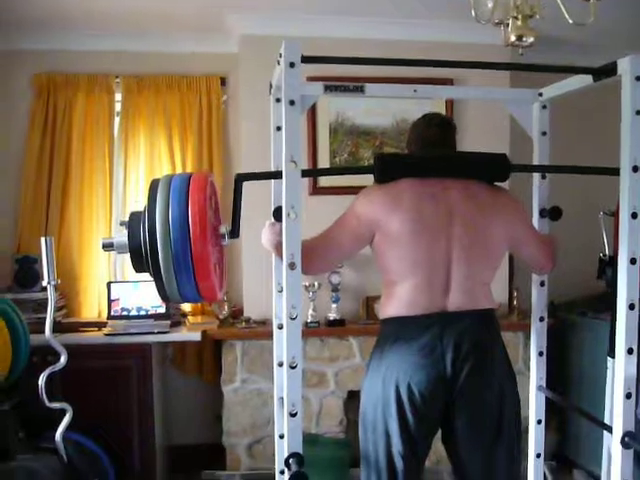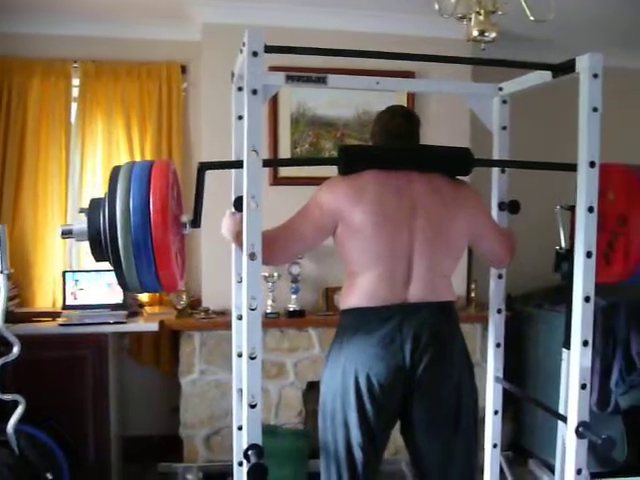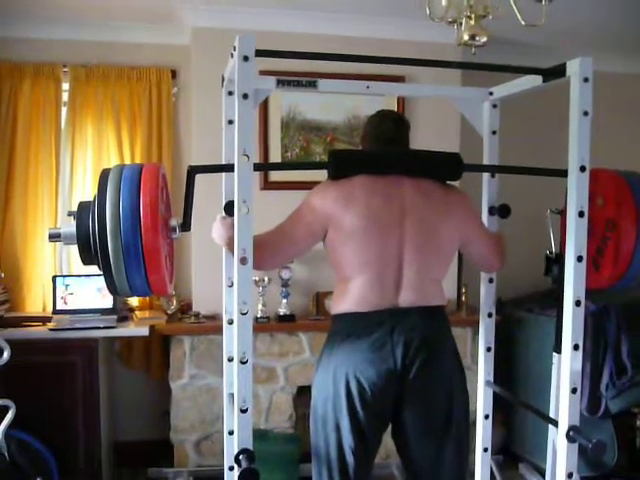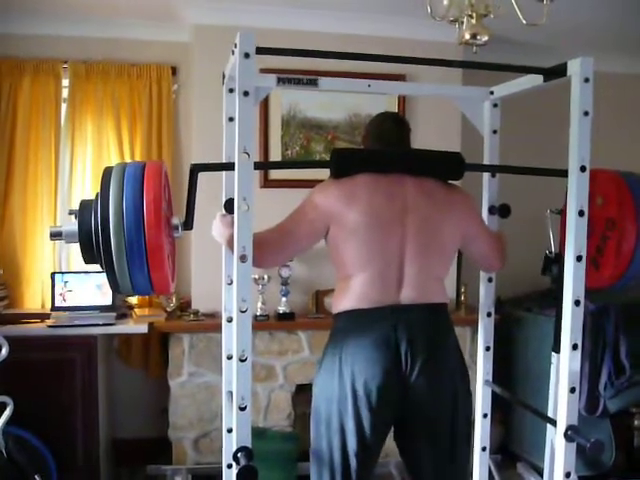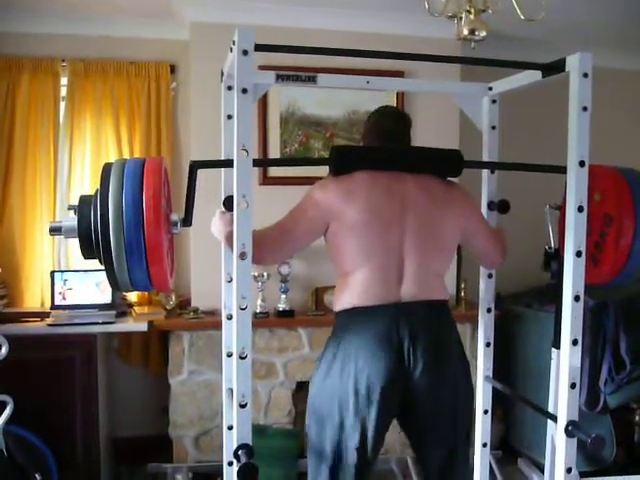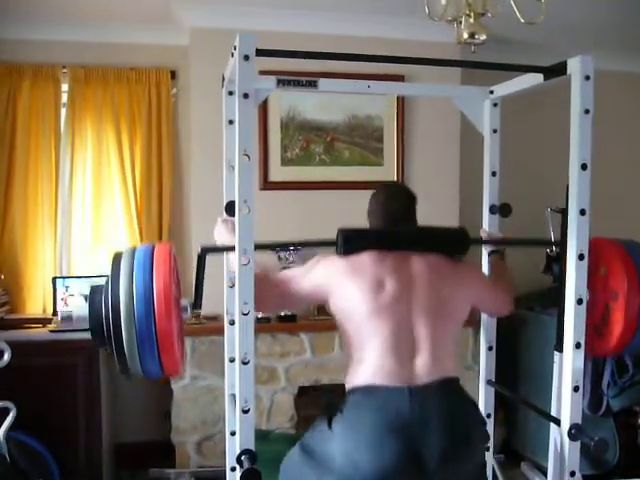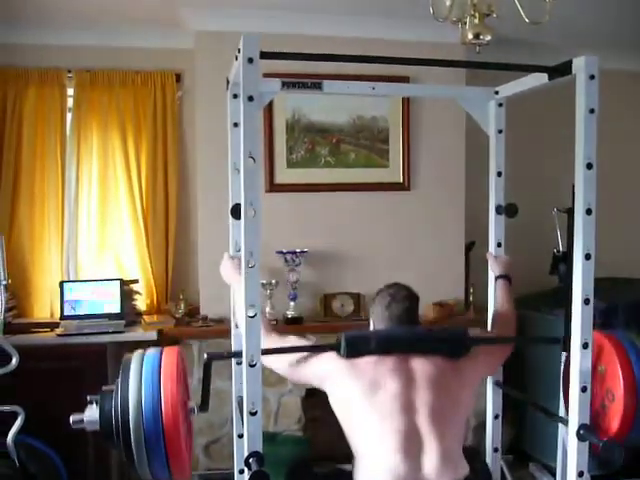
dt=0.7s
person 1, frame 1
left shoulder: (381, 200)
right shoulder: (498, 201)
left elbow: (312, 259)
right elbow: (544, 261)
left wrist: (274, 240)
right wrist: (549, 231)
left hip: (406, 346)
right hip: (479, 342)
person 1, frame 2
left shoulder: (344, 190)
right shoulder: (460, 194)
left elbow: (274, 249)
right elbow: (503, 255)
left wrist: (235, 231)
right wrist: (507, 224)
left hip: (367, 338)
right hip: (439, 336)
person 1, frame 3
left shoulder: (335, 196)
right shoulder: (450, 199)
left elbow: (266, 254)
right elbow: (493, 260)
left wrist: (227, 236)
right wrist: (497, 228)
left hip: (358, 343)
right hip: (430, 341)
person 1, frame 4
left shoulder: (338, 194)
right shoulder: (452, 198)
left elbow: (266, 251)
right elbow: (495, 259)
left wrist: (226, 233)
right wrist: (497, 228)
left hip: (361, 340)
right hip: (433, 338)
person 1, frame 5
left shoulder: (337, 191)
right shoulder: (451, 195)
left elbow: (265, 249)
right elbow: (495, 256)
left wrist: (226, 231)
right wrist: (496, 226)
left hip: (362, 339)
right hip: (435, 336)
person 1, frame 6
left shoulder: (340, 269)
right shoulder: (457, 272)
left elbow: (262, 293)
right elbow: (505, 302)
left wrist: (231, 242)
right wrist: (496, 253)
left hip: (374, 418)
right hip: (448, 418)
person 1, frame 7
left shoulder: (342, 368)
right shoulder: (456, 367)
left elbow: (267, 343)
right elbow: (503, 335)
left wrist: (237, 282)
right wrist: (502, 276)
